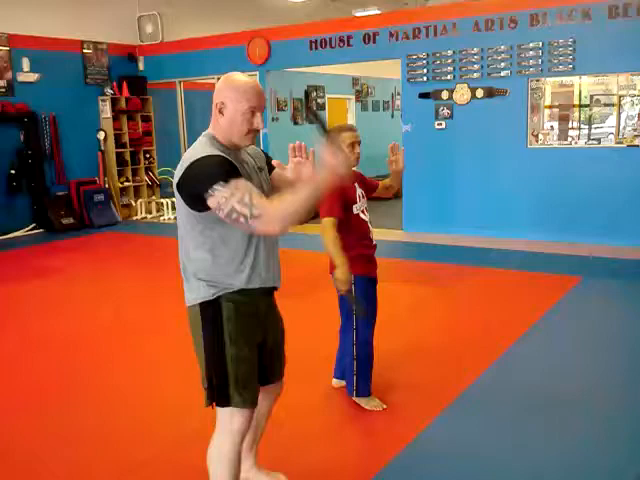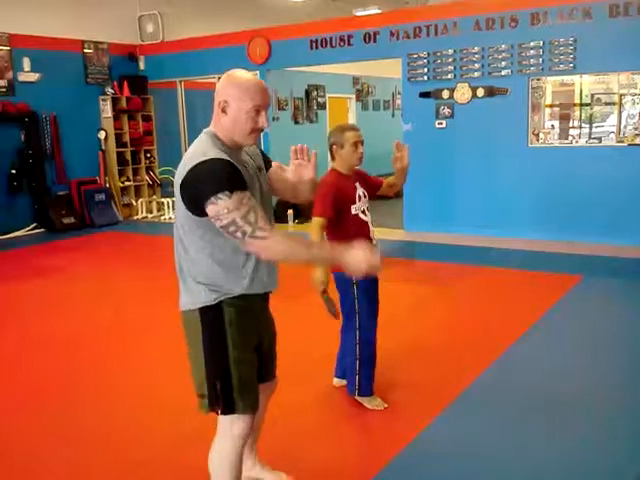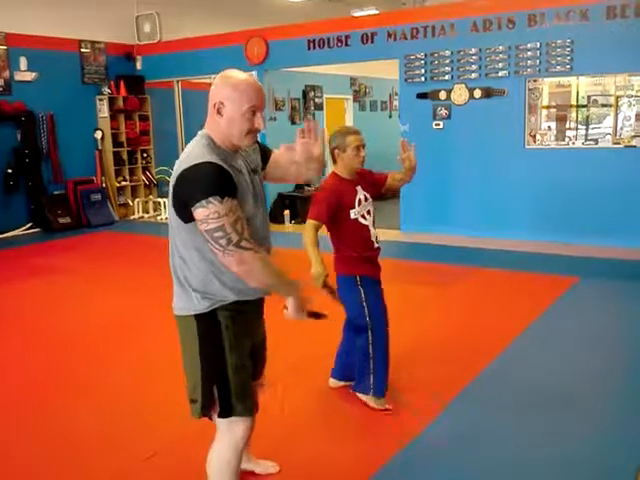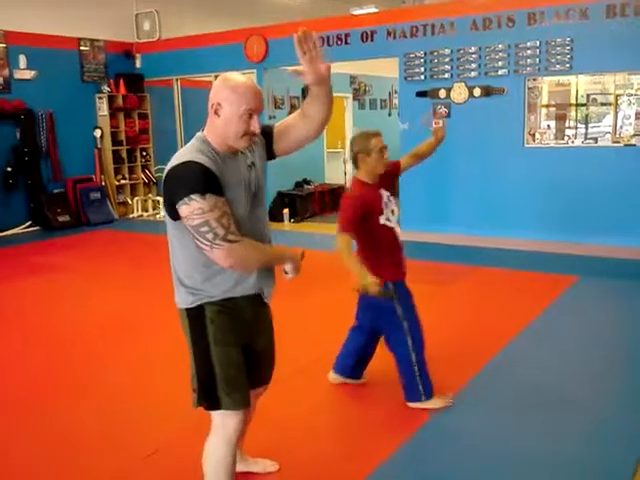
dt=0.3s
person 1, frame 1
left shoulder: (251, 154)
right shoulder: (205, 165)
left elbow: (287, 195)
right elbow: (270, 219)
left wrist: (302, 178)
right wrist: (325, 178)
left hip: (258, 293)
right hip: (222, 302)
left knee: (268, 387)
right knee: (235, 415)
person 1, frame 2
left shoulder: (248, 153)
right shoulder: (211, 167)
left elbow: (293, 192)
right elbow: (266, 242)
left wrist: (303, 180)
right wrist: (342, 255)
left hip: (248, 298)
right hip: (218, 307)
left knee: (262, 389)
right knee: (236, 420)
person 1, frame 3
left shoulder: (247, 150)
right shoulder: (203, 171)
left elbow: (299, 169)
right elbow: (241, 258)
left wrist: (311, 159)
right wrist: (291, 291)
left hip: (240, 301)
right hip: (212, 311)
left knee: (248, 387)
right knee: (235, 422)
person 1, frame 4
left shoulder: (252, 144)
right shoulder: (190, 171)
left elbow: (310, 124)
right elbow: (228, 252)
left wrist: (320, 83)
right wrist: (285, 256)
left hip: (252, 295)
right hip: (213, 306)
left knee: (254, 386)
right knee: (228, 416)
person 2, frame 1
left shoulder: (355, 178)
right shoulder: (332, 186)
left elbow: (387, 190)
right elbow: (328, 229)
left wrist: (397, 171)
right wrist: (341, 266)
left hip: (364, 266)
right hip: (351, 270)
left knee: (358, 324)
right knee: (359, 330)
left ankle: (342, 375)
right ankle: (359, 390)
person 2, frame 2
left shoulder: (359, 177)
right shoulder: (331, 185)
left elbow: (391, 188)
right elbow: (316, 228)
left wrist: (401, 170)
right wrist: (321, 265)
right hip: (350, 269)
left knee: (358, 324)
right knee: (362, 328)
left ankle: (345, 374)
right ankle: (360, 389)
person 2, frame 3
left shoulder: (364, 177)
right shoulder: (330, 190)
left elbow: (398, 181)
right elbow: (310, 229)
left wrist: (409, 168)
right wrist: (316, 263)
left hip: (367, 267)
right hip: (353, 272)
left knee: (359, 324)
right knee: (374, 327)
left ankle: (342, 375)
right ankle: (370, 389)
person 2, frame 4
left shoulder: (381, 177)
right shoulder: (358, 199)
left elbow: (411, 158)
right elbow: (342, 244)
left wrist: (435, 140)
right wrist: (362, 275)
left hip: (384, 273)
right hip: (381, 278)
left knee: (368, 324)
right knee: (405, 333)
left ankle: (344, 371)
right ankle: (419, 395)
